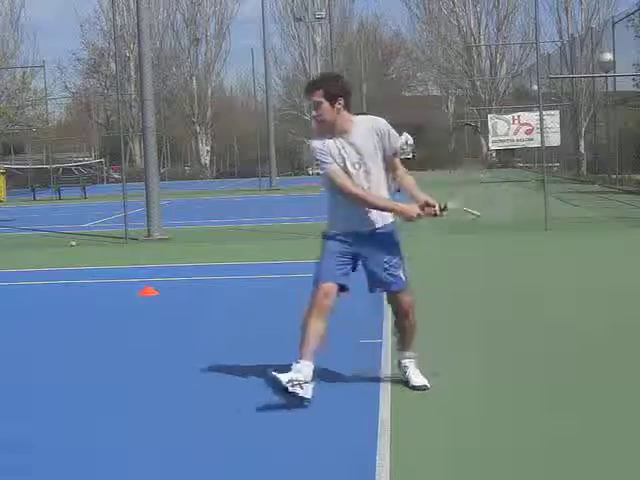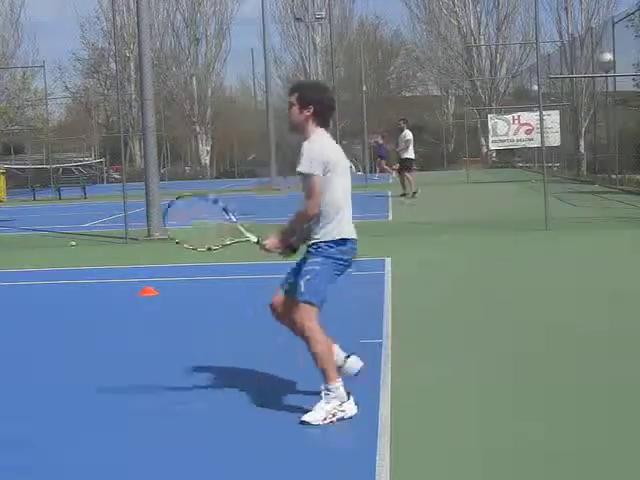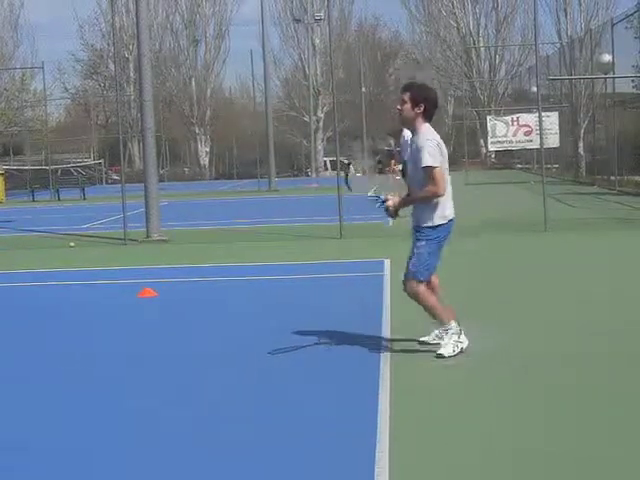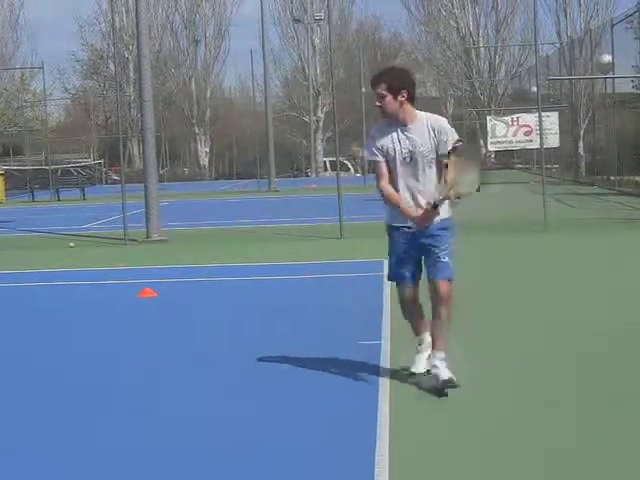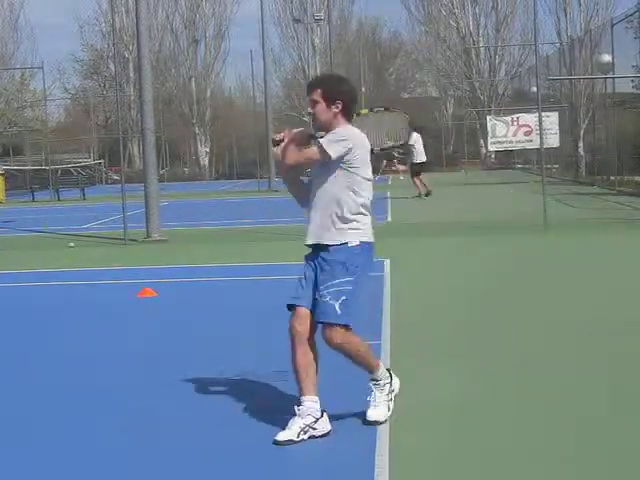
dt=1s
person 1, frame 1
left shoulder: (377, 127)
right shoulder: (319, 144)
left elbow: (397, 169)
right elbow: (350, 192)
left wrist: (419, 197)
right wrist: (400, 208)
left hip: (379, 232)
right hip: (340, 235)
left knee: (403, 301)
right knee: (322, 297)
left ankle: (407, 362)
right ankle: (302, 374)
person 1, frame 2
left shoulder: (313, 147)
right shoulder: (326, 146)
left elbow: (312, 208)
left wrist: (281, 238)
right wrist: (292, 239)
left hip: (332, 245)
right hip: (326, 244)
left knee: (304, 317)
right knee: (280, 305)
left ankle: (337, 397)
right ankle: (338, 358)
person 1, frame 3
left shoulder: (426, 141)
right shoulder: (418, 138)
left elbow: (437, 188)
left wrist: (401, 201)
right wrist: (401, 200)
left hip: (433, 223)
right hip: (427, 221)
left knee: (413, 285)
right knee: (426, 278)
left ankle: (454, 332)
right ankle: (447, 327)
person 1, frame 4
left shoulder: (437, 125)
right shoulder: (378, 134)
right elbow: (383, 184)
left wrist: (434, 205)
right wrist: (409, 213)
left hip: (437, 223)
right hip: (400, 226)
left knee: (442, 289)
right knee: (406, 294)
left ankle: (438, 360)
right ankle: (424, 344)
person 1, frame 5
left shoulder: (348, 138)
right shoulder: (322, 147)
left elbow: (290, 157)
right elbow: (304, 196)
left wrist: (286, 144)
right wrist: (288, 157)
left hip: (348, 249)
right hip: (322, 249)
left knee: (335, 333)
right knee: (299, 327)
left ankle: (382, 379)
right ankle: (311, 413)
